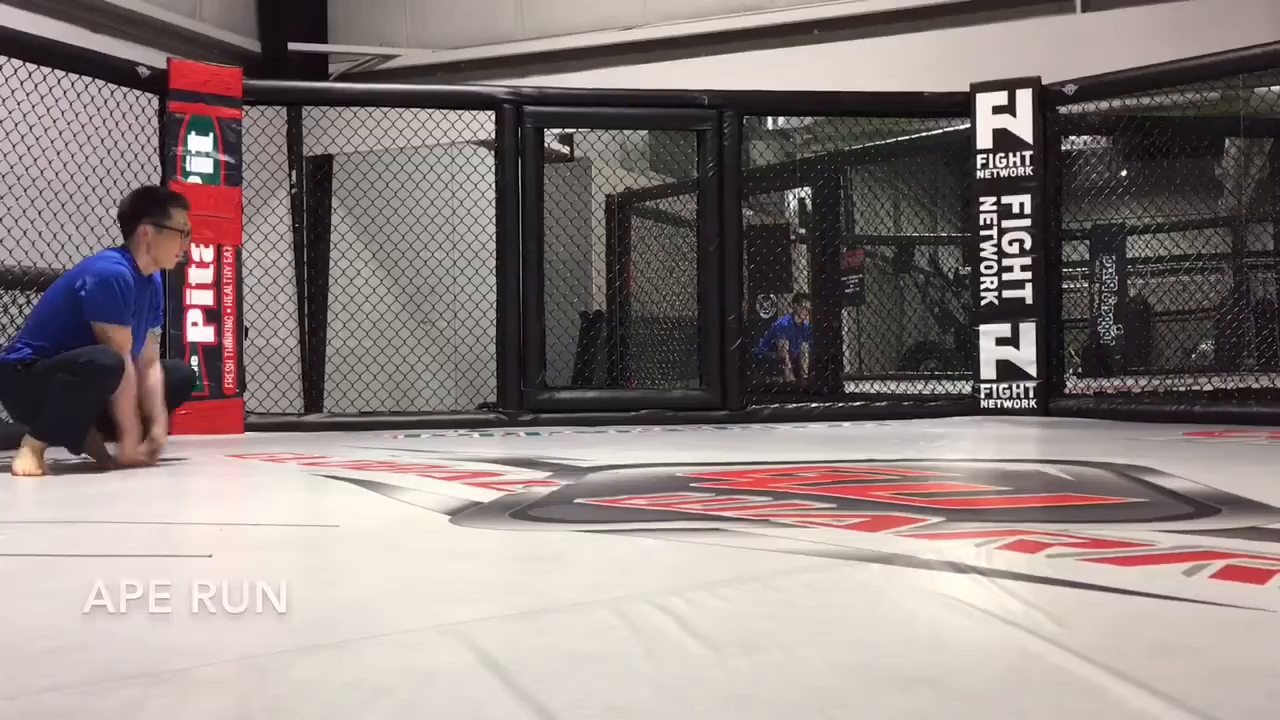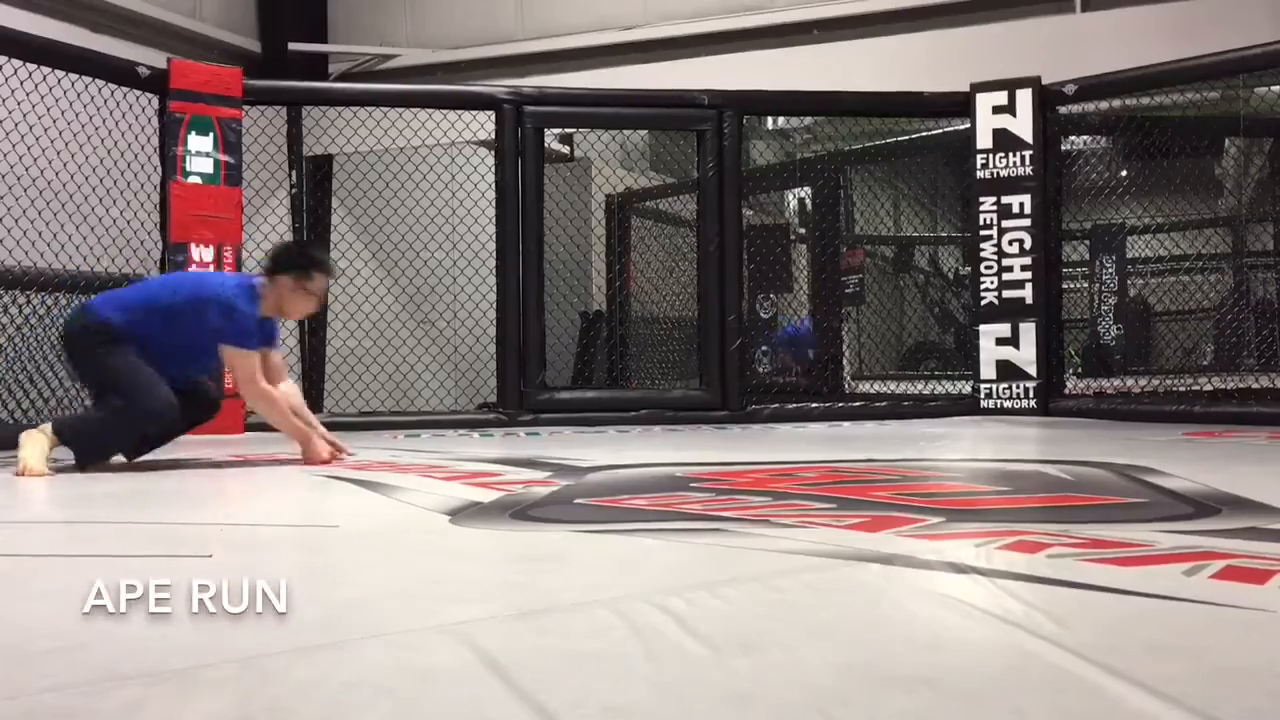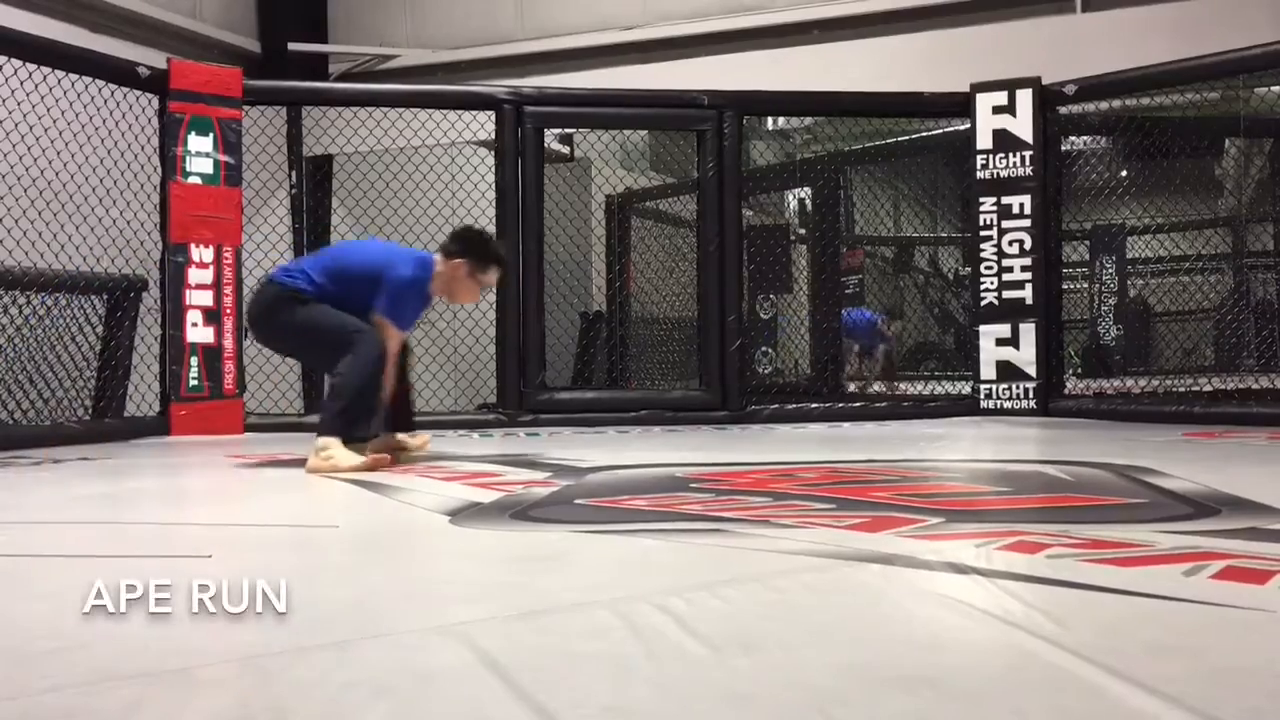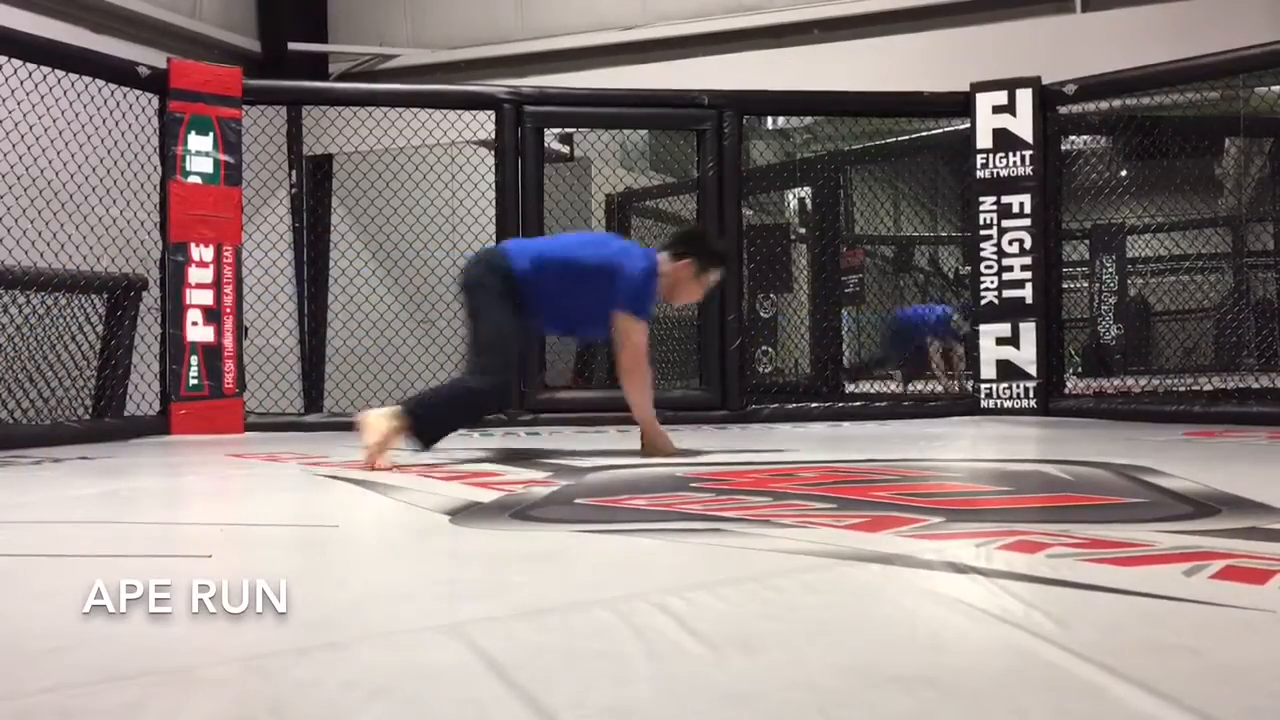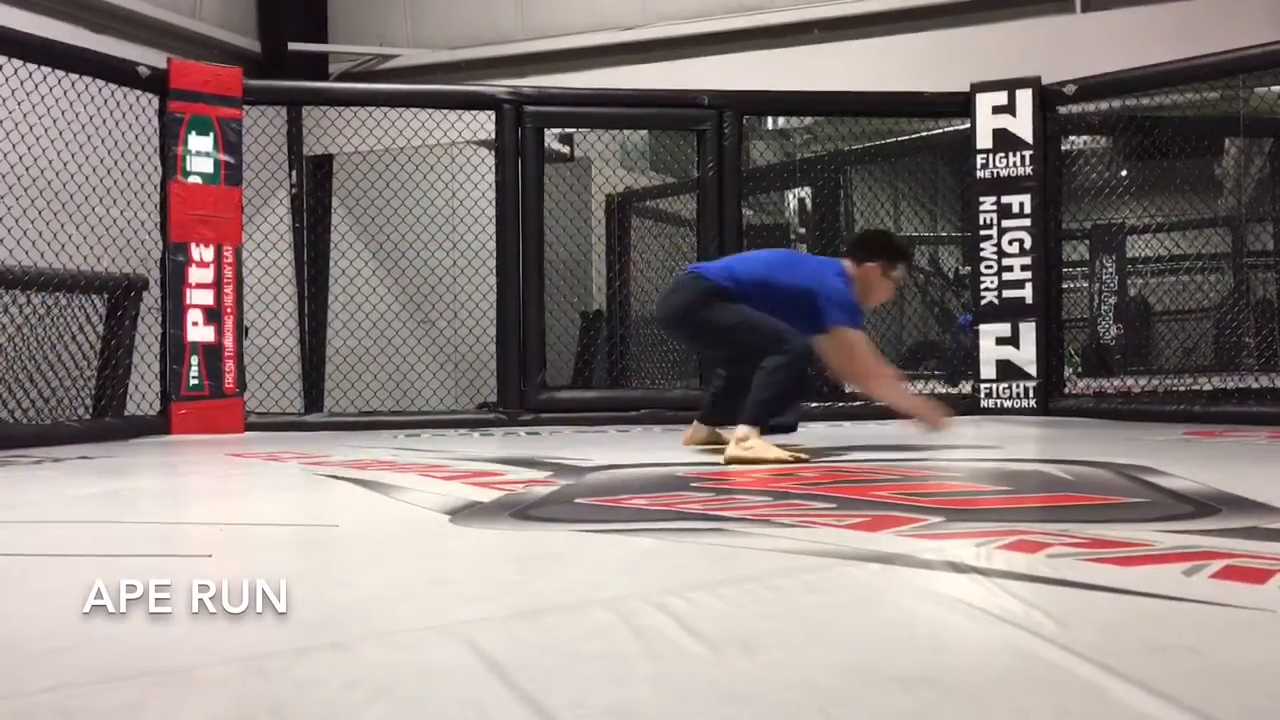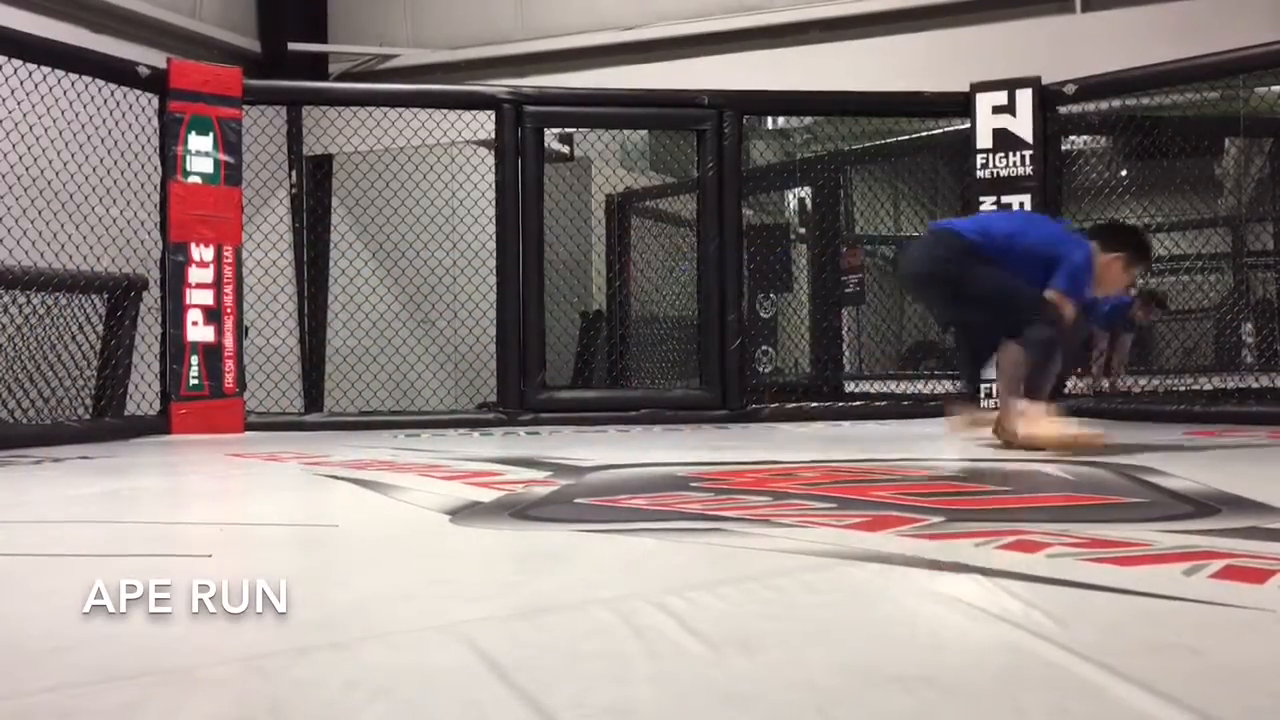
dt=0.5s
person 1, frame 1
left shoulder: (152, 281)
right shoulder: (110, 275)
left elbow: (146, 361)
right elbow: (120, 363)
left wrist: (157, 425)
right wrist: (129, 438)
right hip: (25, 382)
left knee: (180, 376)
right knee: (105, 363)
left ankle: (88, 438)
right ankle: (36, 443)
person 1, frame 2
left shoulder: (261, 313)
right shoulder: (233, 304)
left elbow: (280, 383)
right elbow: (254, 390)
left wrist: (317, 431)
right wrist: (307, 440)
right hip: (99, 334)
left knee: (202, 402)
right knee: (156, 406)
left ankle: (103, 443)
right ankle: (46, 437)
person 1, frame 3
left shoulder: (421, 277)
right shoulder: (409, 277)
left elbow: (389, 359)
right elbow: (383, 360)
right wrist: (369, 430)
left hip: (300, 301)
right hip: (280, 303)
left knee: (391, 350)
right knee: (367, 348)
left ankle: (389, 436)
right ankle: (329, 447)
person 1, frame 4
left shoulder: (637, 271)
right shoulder: (637, 273)
left elbow: (629, 364)
right elbow: (633, 364)
left wrist: (649, 429)
right wrist: (652, 431)
left hip: (501, 282)
right hip: (495, 283)
left knee: (497, 373)
right knee: (495, 379)
right ankle: (393, 420)
person 1, frame 5
left shoulder: (823, 277)
right shoulder: (835, 288)
left elbow: (842, 363)
right elbow: (868, 369)
right wrist: (919, 406)
left hip: (683, 301)
right hip: (695, 302)
left knee: (751, 358)
right knee: (790, 351)
left ankle: (704, 426)
right ankle: (745, 438)
person 1, frame 6
left shoulder: (1051, 246)
right shoulder: (1077, 257)
left elbow: (1013, 331)
left wrist: (1008, 408)
right wrist: (1020, 410)
left hip: (922, 260)
right hip: (946, 260)
left knee: (984, 332)
right knee: (1047, 327)
right ankle: (1031, 414)
